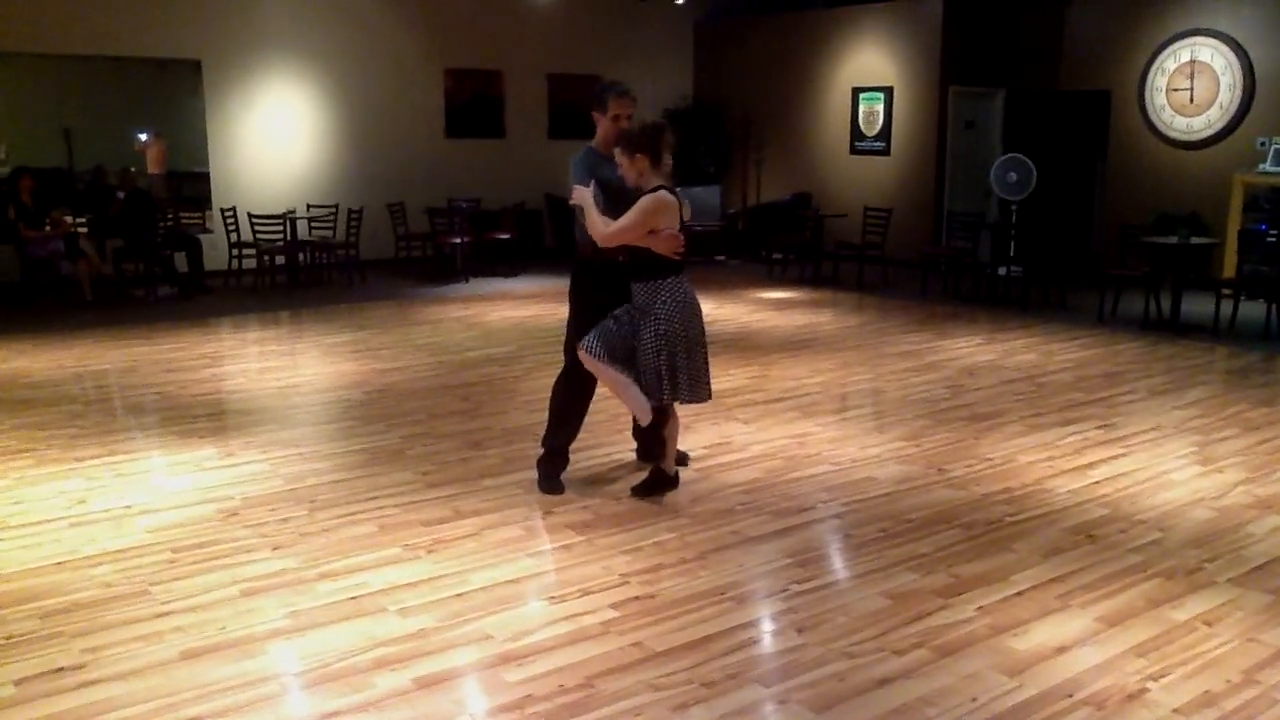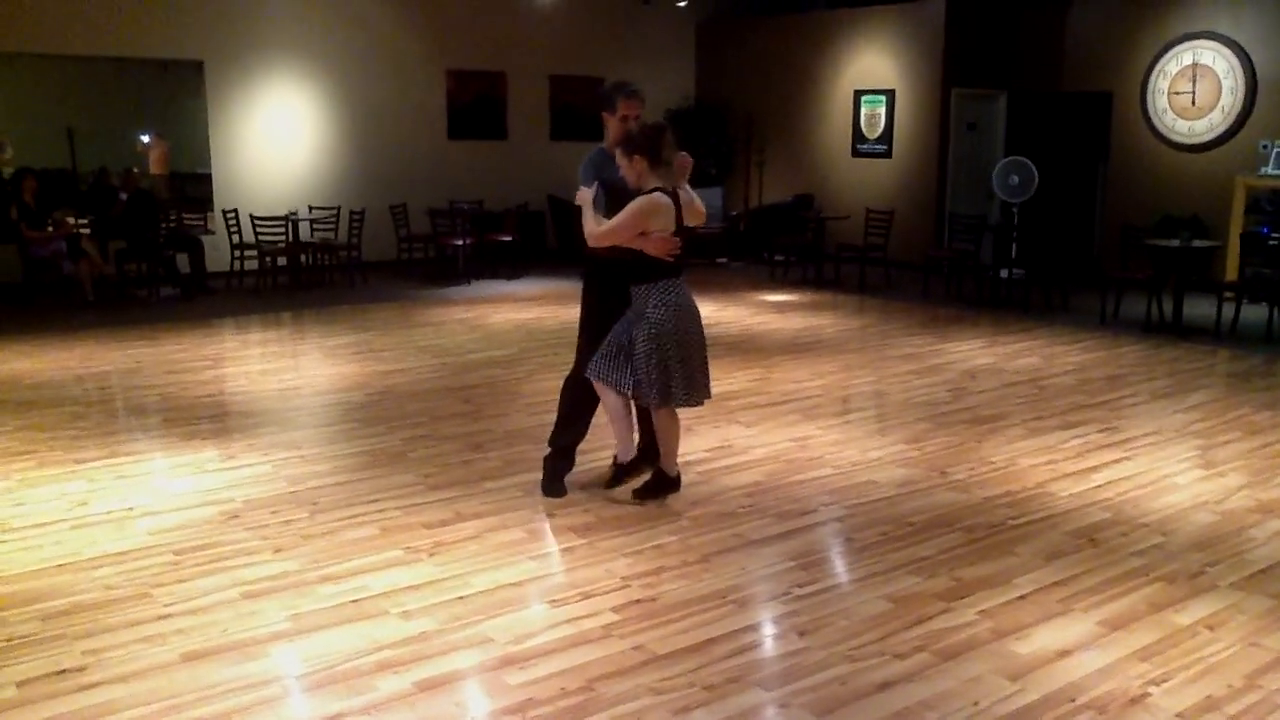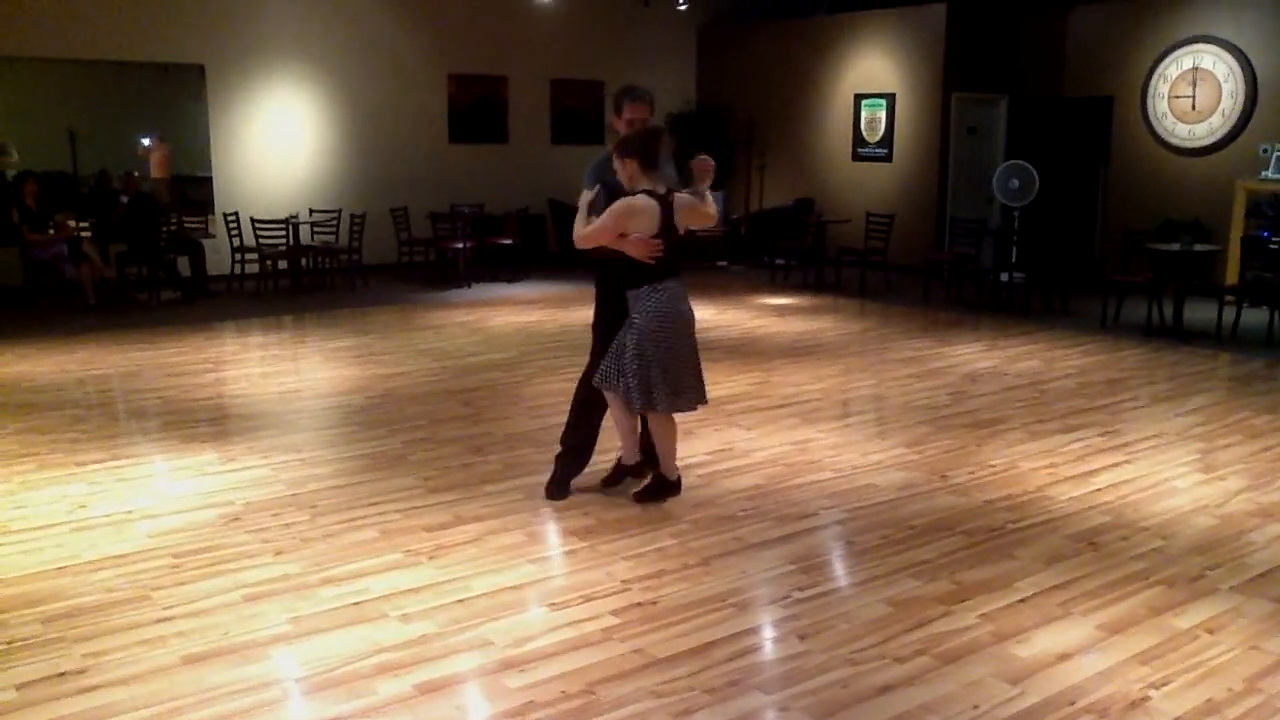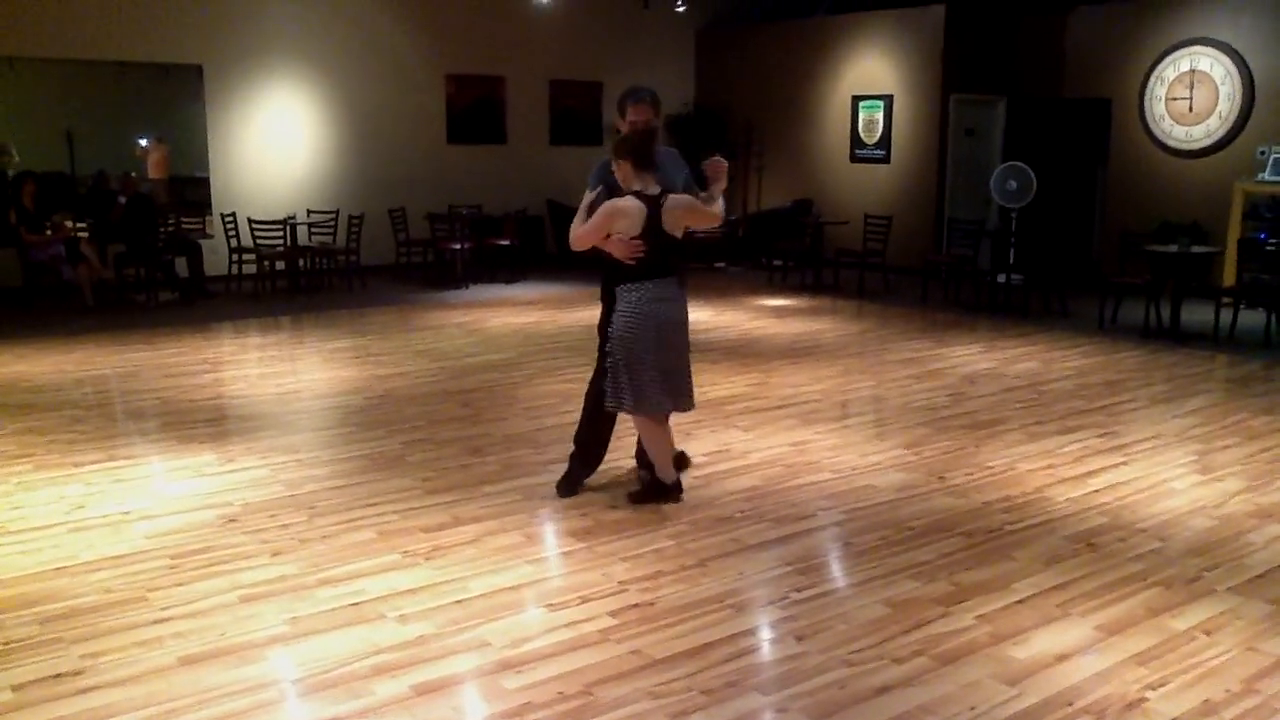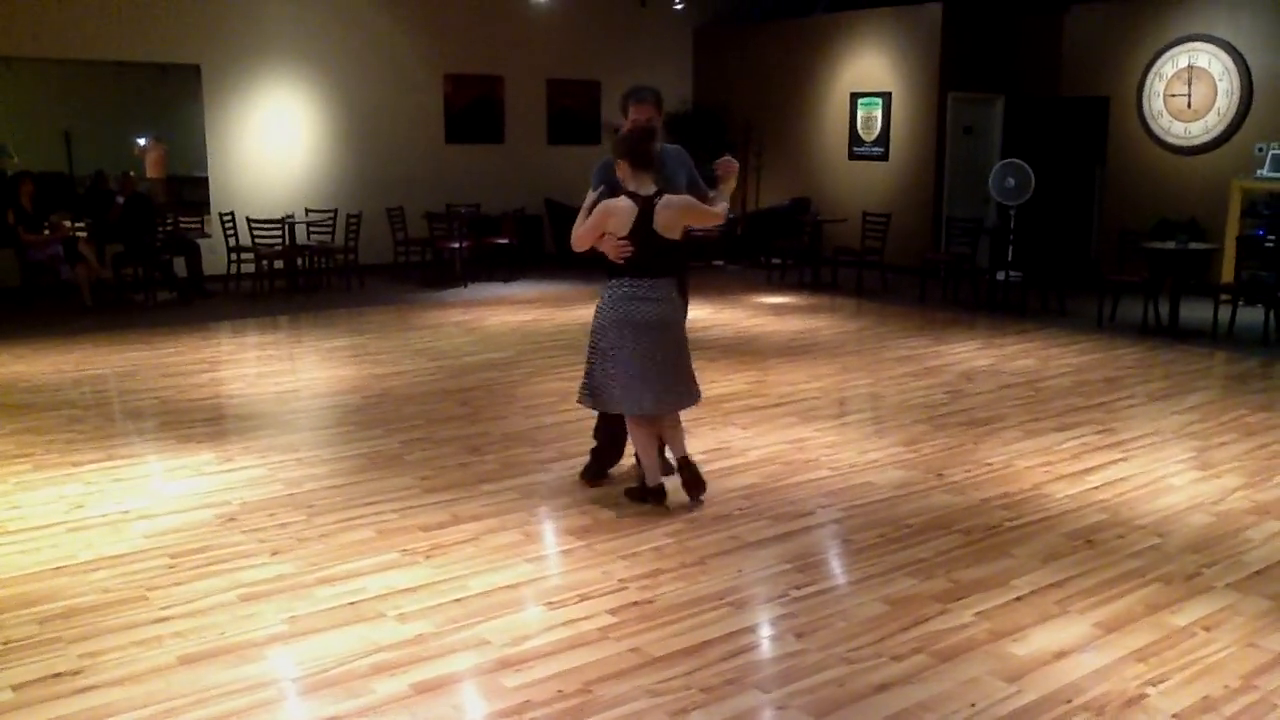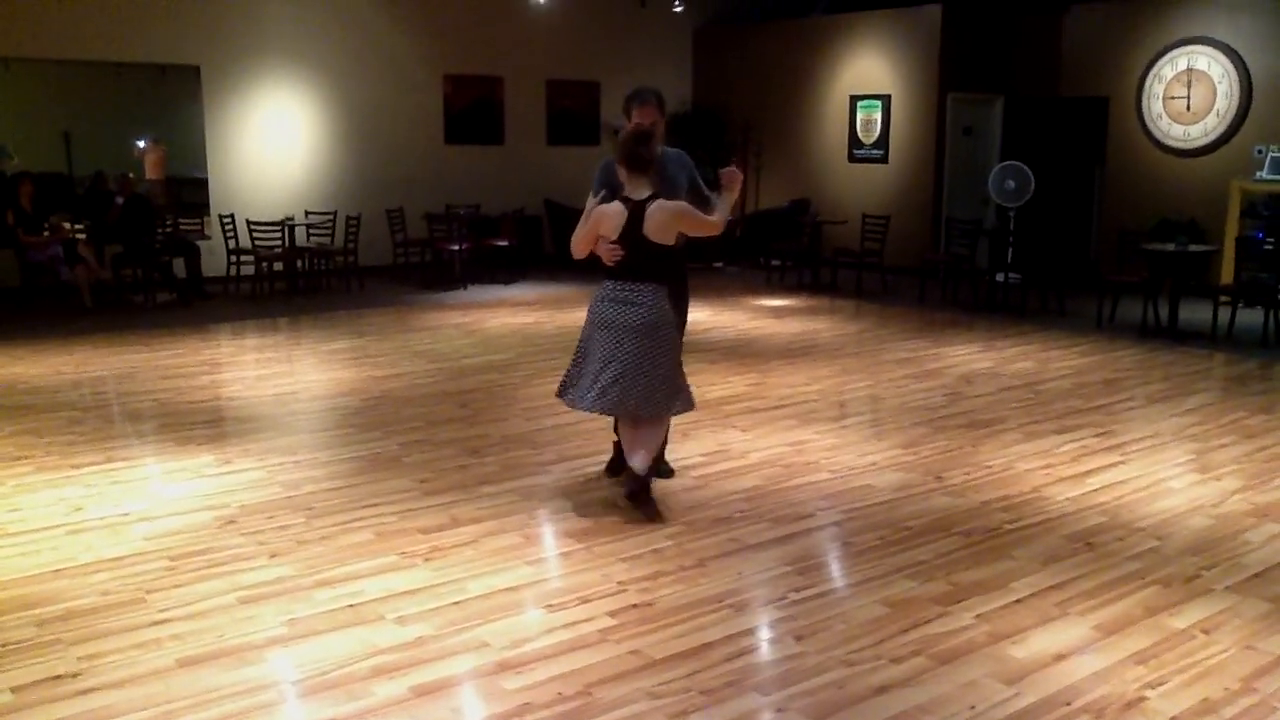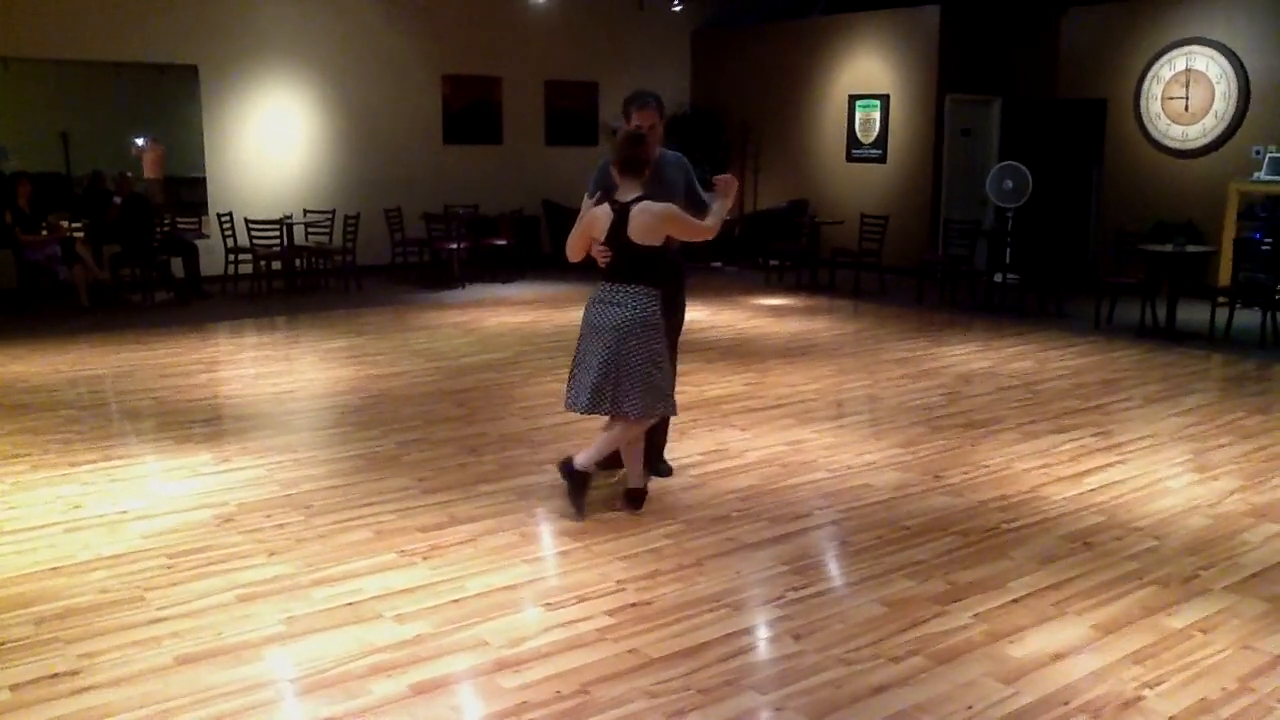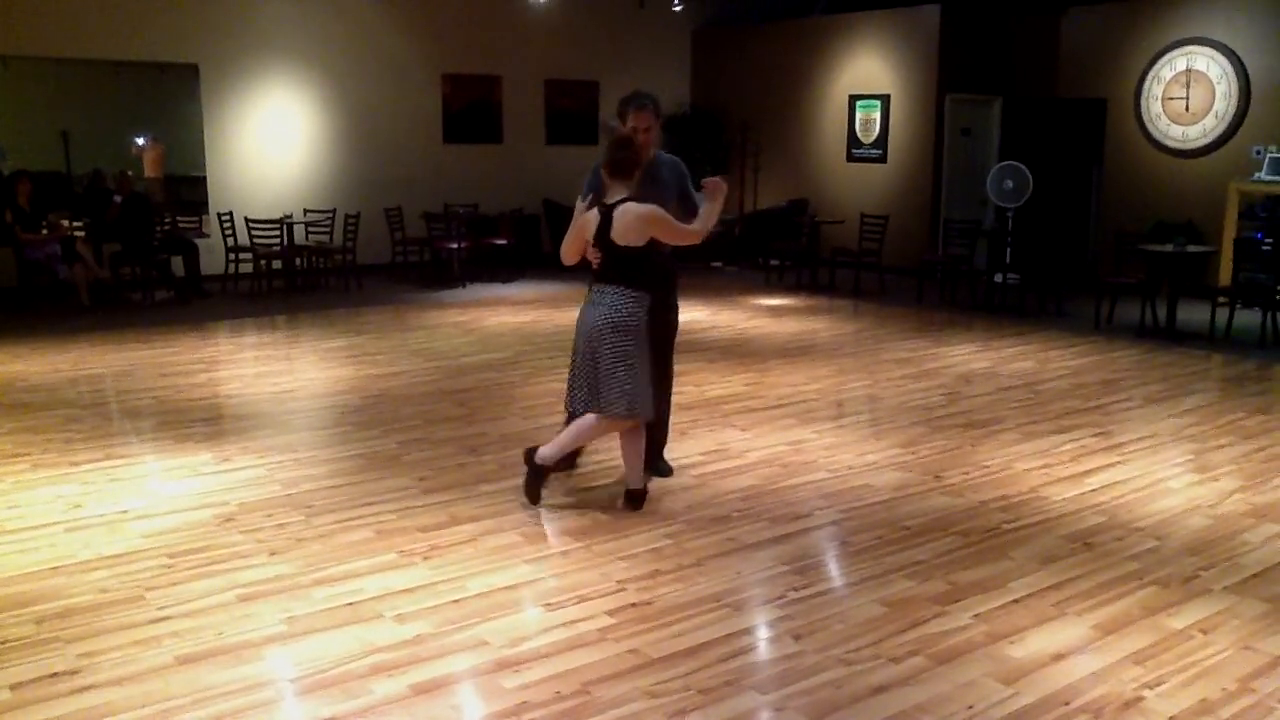
dt=0.2s
person 1, frame 1
right shoulder: (585, 165)
right wrist: (652, 241)
right hip: (597, 276)
right knee: (580, 369)
left ankle: (651, 443)
right ankle: (552, 460)
person 1, frame 2
right shoulder: (595, 165)
right wrist: (643, 243)
right hip: (609, 276)
right knee: (590, 369)
left ankle: (648, 449)
right ankle: (558, 462)
person 1, frame 3
left shoulder: (662, 159)
right shoulder: (603, 169)
right wrist: (626, 245)
right hip: (619, 278)
right knee: (602, 370)
left ankle: (646, 453)
right ankle: (568, 464)
person 1, frame 4
left shoulder: (673, 159)
right shoulder: (607, 170)
left elbow: (698, 209)
left wrist: (717, 184)
right wrist: (610, 245)
right knee: (612, 369)
left ankle: (651, 454)
right ankle: (581, 463)
person 1, frame 5
left shoulder: (677, 158)
right shoulder: (611, 168)
left elbow: (705, 208)
right elbow: (588, 225)
left wrist: (727, 183)
right wrist: (604, 244)
left hip: (671, 273)
left ankle: (652, 450)
right ankle: (604, 455)
person 1, frame 6
left shoulder: (679, 162)
right shoulder: (611, 169)
left elbow: (706, 214)
right wrist: (601, 248)
left hip: (671, 274)
left ankle: (654, 451)
right ankle: (626, 449)
person 1, frame 7
left shoulder: (677, 165)
right shoulder: (609, 171)
left elbow: (702, 218)
right wrist: (596, 249)
left hip: (667, 275)
left ankle: (652, 450)
person 1, frame 8
left shoulder: (673, 168)
right shoulder: (603, 172)
left elbow: (694, 222)
left hip: (658, 278)
left knee: (658, 367)
left ankle: (652, 452)
right ankle: (570, 445)
person 2, frame 1
left shoulder: (655, 201)
right shoulder: (666, 197)
left elbow: (606, 236)
left wrist: (587, 201)
left hip: (665, 303)
right hip: (648, 301)
left knee: (661, 396)
right knee: (590, 350)
left ankle: (667, 472)
right ankle: (652, 416)
person 2, frame 2
left shoulder: (648, 204)
right shoulder: (675, 198)
left elbow: (596, 237)
right elbow: (699, 216)
left wrist: (587, 202)
right wrist: (683, 181)
left hip: (660, 306)
right hip: (652, 304)
left knee: (659, 398)
right knee: (603, 373)
left ankle: (668, 474)
right ankle: (626, 455)
person 2, frame 3
left shoulder: (630, 206)
right shoulder: (680, 202)
left elbow: (582, 240)
right elbow: (711, 217)
left wrist: (585, 204)
right wrist: (704, 187)
left hip: (650, 309)
right hip: (667, 303)
left knee: (652, 401)
right knee: (616, 384)
left ankle: (669, 478)
right ankle: (632, 457)
person 2, frame 4
left shoulder: (617, 208)
right shoulder: (679, 205)
left elbow: (577, 242)
right elbow: (716, 217)
left wrist: (585, 205)
right wrist: (717, 190)
left hip: (635, 308)
right hip: (670, 304)
left knee: (640, 401)
right knee: (649, 399)
left ankle: (666, 479)
right ankle: (669, 459)
person 2, frame 5
left shoulder: (611, 208)
right shoulder: (677, 206)
left elbow: (578, 243)
right elbow: (718, 216)
left wrist: (588, 204)
right wrist: (726, 189)
left hip: (620, 306)
right hip: (664, 305)
left knee: (630, 399)
right knee: (660, 394)
left ankle: (653, 482)
right ankle: (683, 461)
person 2, frame 6
left shoulder: (606, 213)
right shoulder: (672, 211)
left elbow: (578, 250)
right elbow: (715, 225)
right wrist: (730, 194)
left hip: (610, 309)
right hip: (652, 311)
left knee: (624, 403)
right knee: (656, 401)
left ankle: (639, 479)
right ankle: (639, 468)
person 2, frame 7
left shoulder: (597, 215)
right shoulder: (660, 213)
left elbow: (573, 254)
right elbow: (707, 231)
right wrist: (724, 199)
left hip: (603, 309)
right hip: (640, 313)
left knee: (623, 406)
right knee: (642, 407)
left ankle: (635, 484)
right ankle: (581, 464)
person 2, frame 8
left shoulder: (590, 218)
right shoulder: (644, 214)
left elbow: (567, 258)
right elbow: (694, 234)
right wrist: (715, 201)
left hip: (596, 310)
right hip: (624, 315)
left knee: (625, 407)
right knee: (619, 409)
left ankle: (635, 486)
right ankle: (543, 456)
